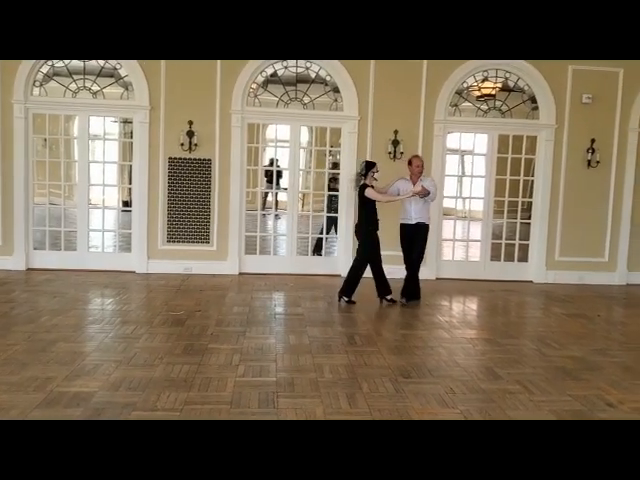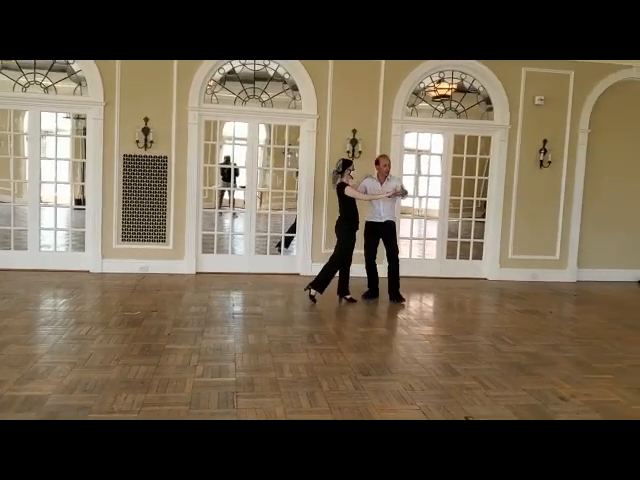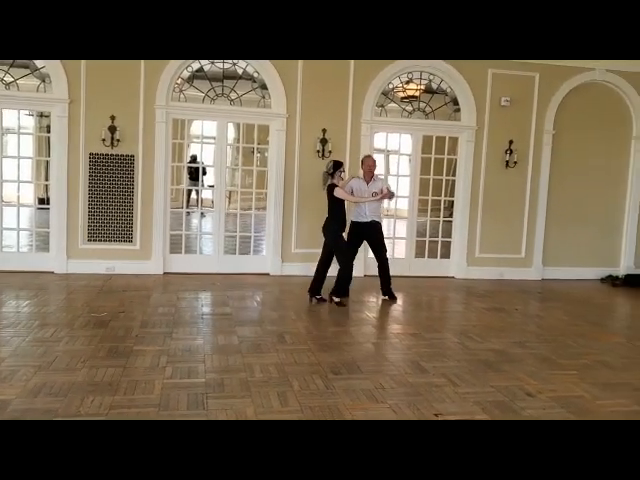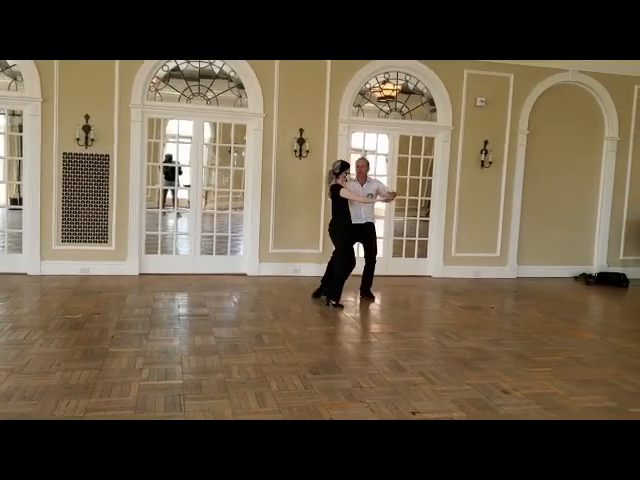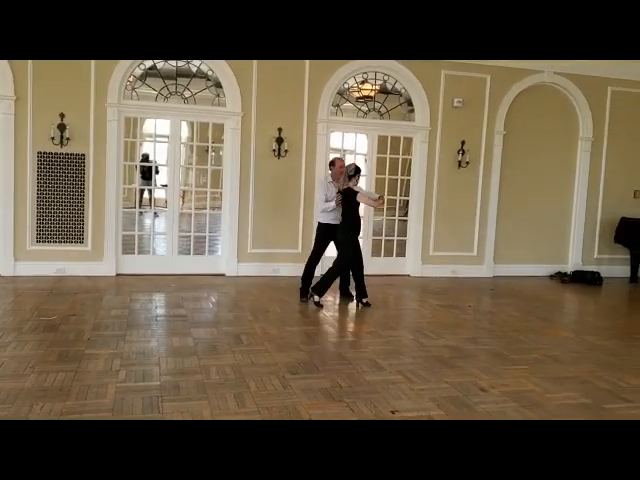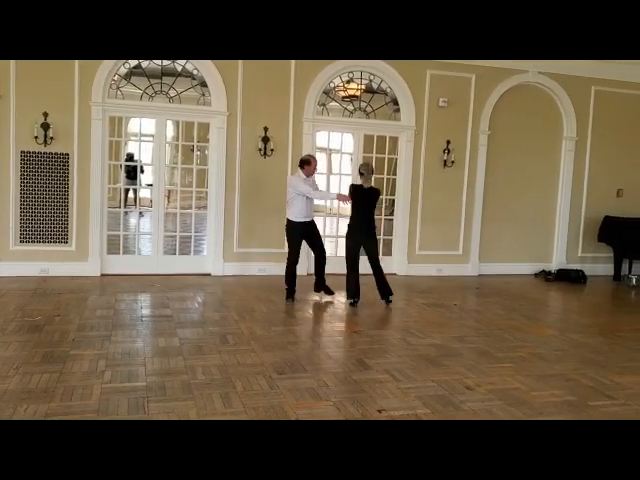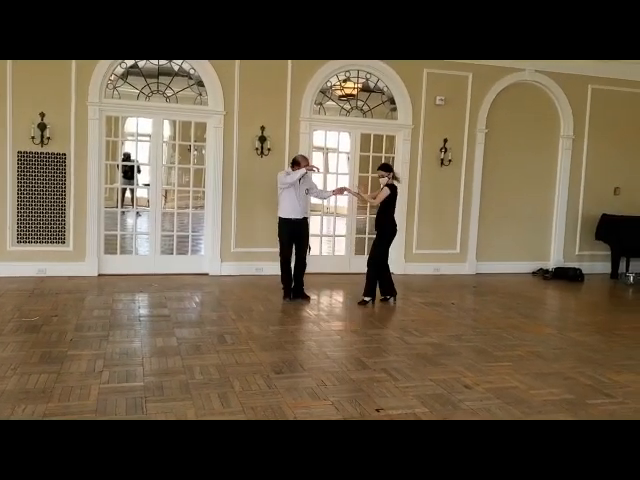
dt=0.4s
person 1, frame 1
left shoulder: (429, 182)
right shoulder: (401, 183)
left elbow: (432, 197)
right elbow: (387, 195)
left wrist: (427, 193)
left hip: (421, 225)
right hip: (405, 225)
left knee: (416, 259)
right knee: (408, 260)
left ankle: (407, 293)
right ankle: (414, 292)
person 1, frame 2
left shoulder: (395, 181)
right shoulder: (368, 181)
left elbow: (402, 192)
left wrist: (403, 192)
left hip: (389, 223)
right hip: (372, 223)
left knee: (393, 257)
right knee: (369, 258)
left ankle: (394, 293)
right ankle: (373, 290)
person 1, frame 3
left shoulder: (381, 182)
right shoulder: (354, 182)
left elbow: (390, 193)
left wrist: (388, 194)
left hip: (374, 224)
right hip: (357, 224)
left knee: (382, 257)
left ankle: (387, 289)
right ankle: (343, 288)
person 1, frame 4
left shoulder: (375, 184)
right shoulder: (349, 184)
left elbow: (386, 192)
left wrist: (391, 194)
left hip: (368, 226)
right hip: (351, 225)
left knee: (371, 259)
left ankle: (365, 289)
right ankle: (324, 286)
person 1, frame 5
right shoulder: (323, 184)
left elbow: (361, 192)
right elbow: (321, 207)
left wrist: (377, 197)
right wrist: (334, 203)
right hip: (325, 226)
right knee: (315, 258)
left ankle: (344, 290)
right ankle: (304, 290)
person 1, frame 6
left shoulder: (310, 179)
right shoulder: (295, 180)
left elbow: (317, 194)
right elbow: (313, 194)
left wrist: (334, 196)
right wrist: (335, 196)
left hip: (309, 223)
right hip: (295, 224)
left knee: (320, 253)
right knee: (293, 258)
left ankle: (320, 283)
right ankle: (290, 291)
person 1, frame 7
left shoulder: (307, 179)
right shoulder: (283, 175)
left elbow: (318, 193)
right elbow: (287, 181)
left wrist: (333, 192)
right wrist: (304, 170)
left hip: (302, 222)
right hip: (286, 222)
left knee: (301, 257)
right knee: (285, 257)
left ankle: (298, 290)
right ankle: (287, 290)
person 2, frame 1
left shoulder: (369, 188)
right shoulder: (365, 189)
left elbow: (384, 190)
right elbow: (384, 199)
right wrist: (406, 195)
left hip: (369, 229)
right hip: (365, 229)
left knee: (376, 262)
right knee: (361, 262)
left ankle: (384, 293)
right ankle: (345, 294)
person 2, frame 2
left shoulder: (344, 186)
right shoulder: (344, 187)
left elbow: (357, 190)
right elbow: (365, 197)
right wrist: (385, 194)
left hip: (347, 227)
right hip: (345, 227)
left knee: (345, 261)
right knee: (337, 260)
left ankle: (343, 293)
right ankle: (314, 287)
person 2, frame 3
left shoulder: (334, 187)
right shoulder: (334, 188)
left elbow: (348, 196)
right elbow: (354, 200)
right wrist: (376, 198)
left hip: (332, 228)
right hip: (333, 229)
left knee: (326, 260)
right knee: (347, 262)
left ankle: (314, 292)
right ankle: (336, 295)
person 2, frame 4
left shoulder: (336, 188)
right shoulder: (339, 189)
left elbow: (354, 198)
right elbow: (362, 200)
right wrist: (383, 199)
left hip: (341, 229)
right hip: (339, 230)
left knee: (349, 261)
right knee: (342, 263)
left ankle: (331, 294)
right ankle: (332, 298)
person 2, frame 5
left shoulder: (342, 191)
right shoulder: (356, 193)
right elbow: (376, 204)
right wrist: (381, 200)
left hip: (344, 231)
right hip: (349, 233)
left knee: (357, 264)
right knee: (341, 265)
left ankle: (362, 297)
right ankle: (317, 292)
person 2, frame 6
left shoulder: (353, 188)
right shoulder: (376, 192)
left hip: (355, 231)
right hip: (370, 231)
left knee: (352, 264)
right knee: (375, 263)
left ankle: (354, 297)
right ankle: (386, 296)
person 2, frame 7
left shoulder: (390, 187)
right shoulder: (385, 188)
left elbow: (375, 202)
right elbow: (368, 198)
left wrist: (365, 195)
right wrist: (350, 191)
left hip: (387, 229)
right hip: (382, 228)
left knee: (373, 261)
right knee: (381, 261)
left ankle: (369, 295)
right ankle: (389, 293)
